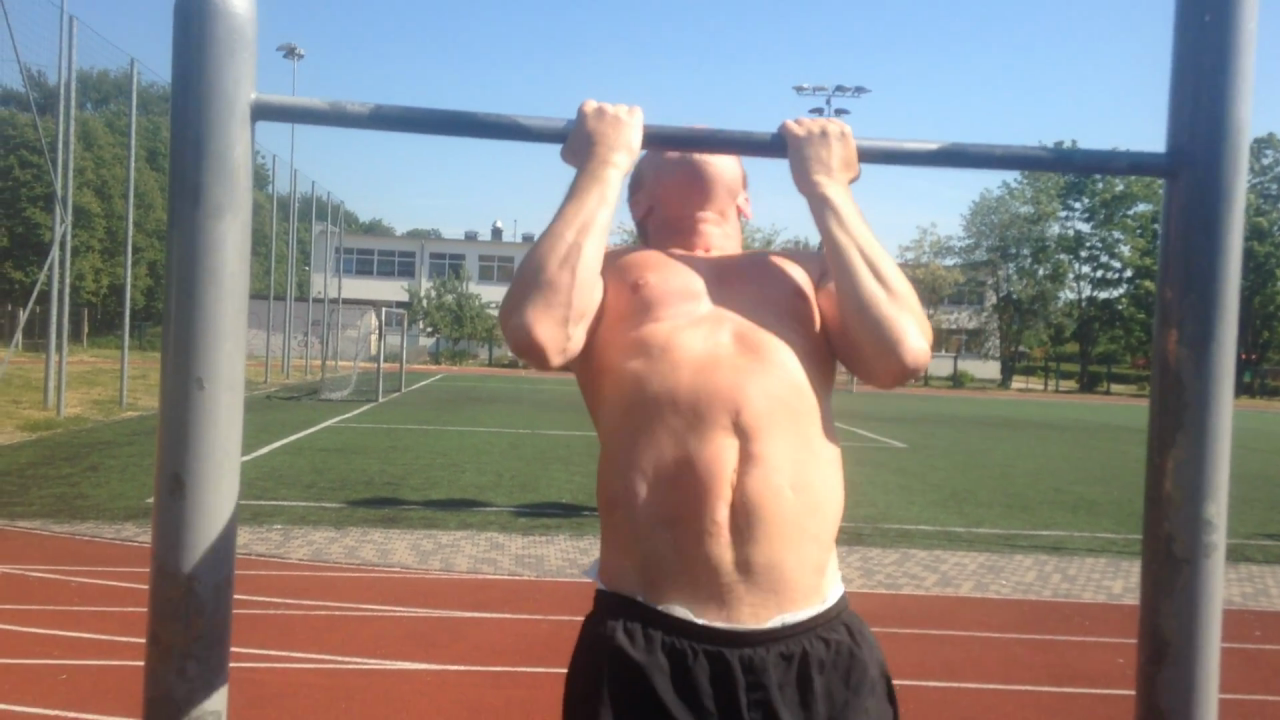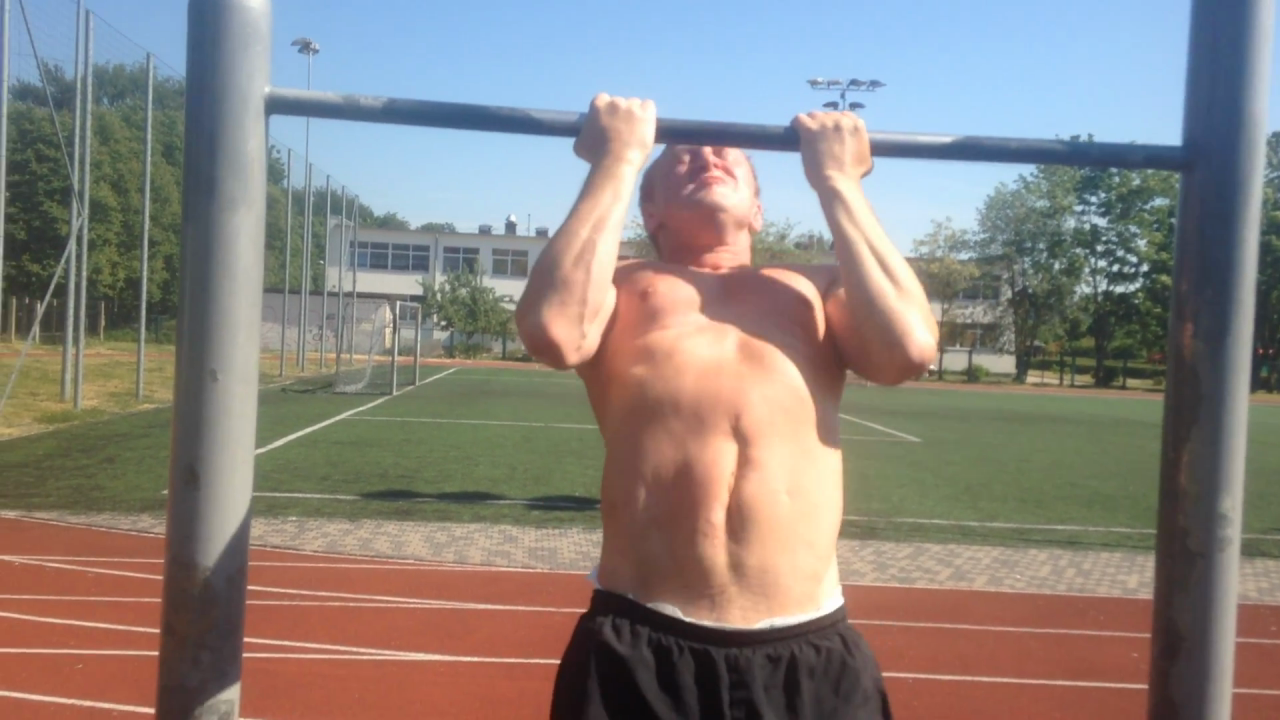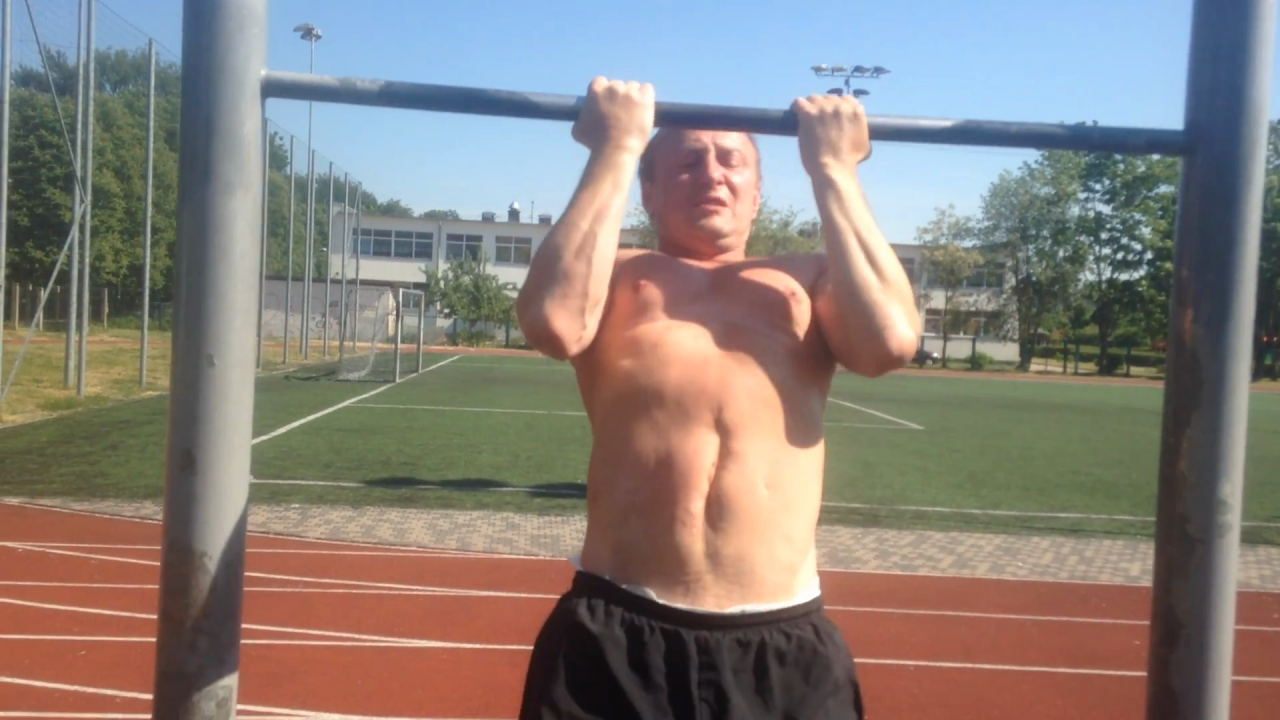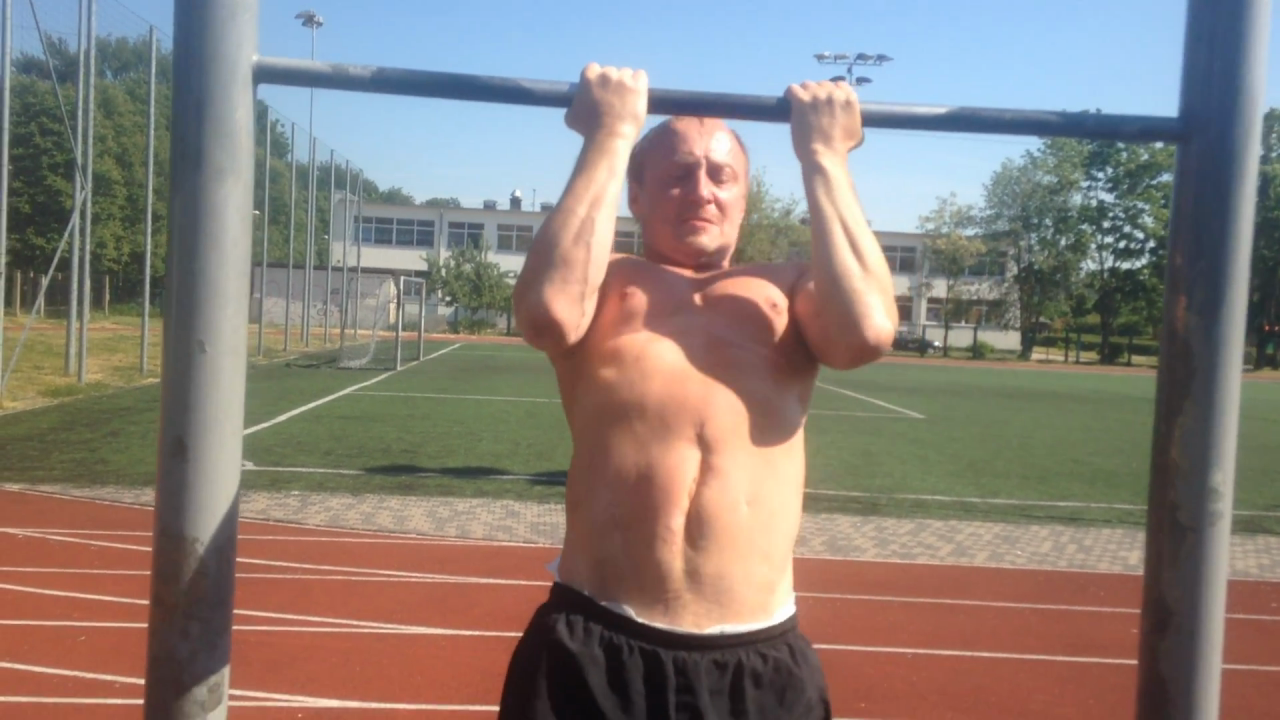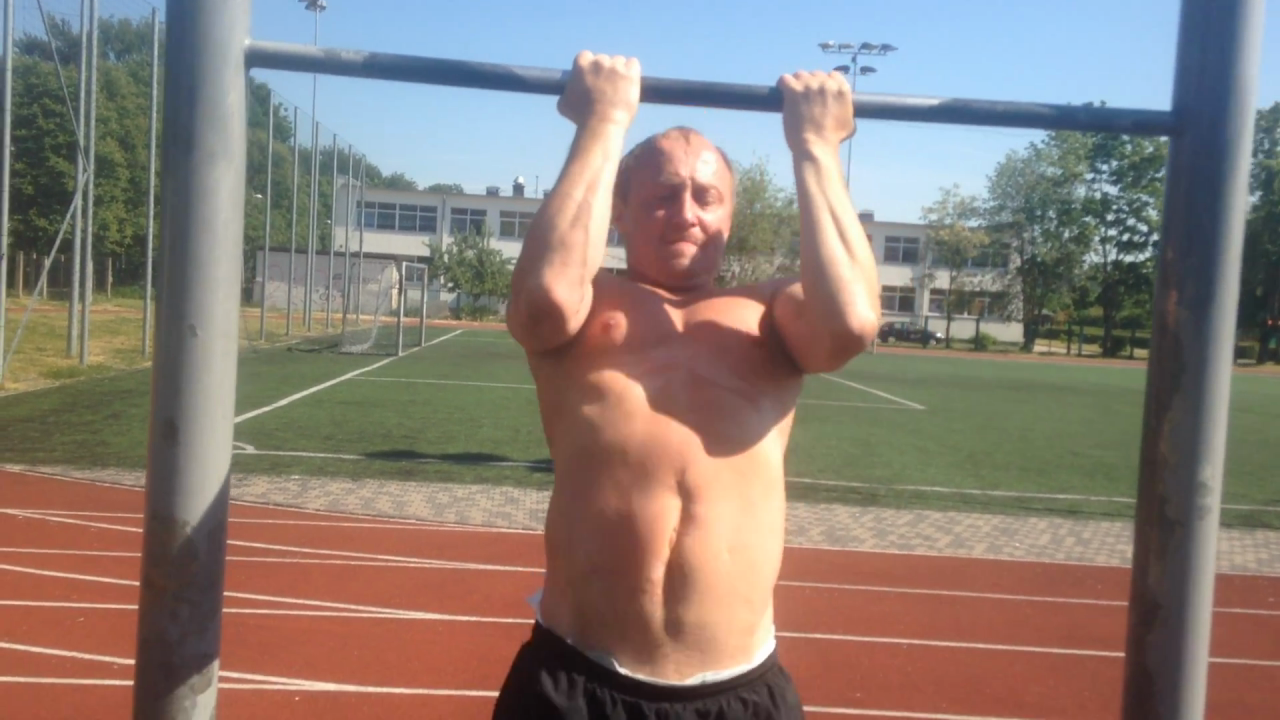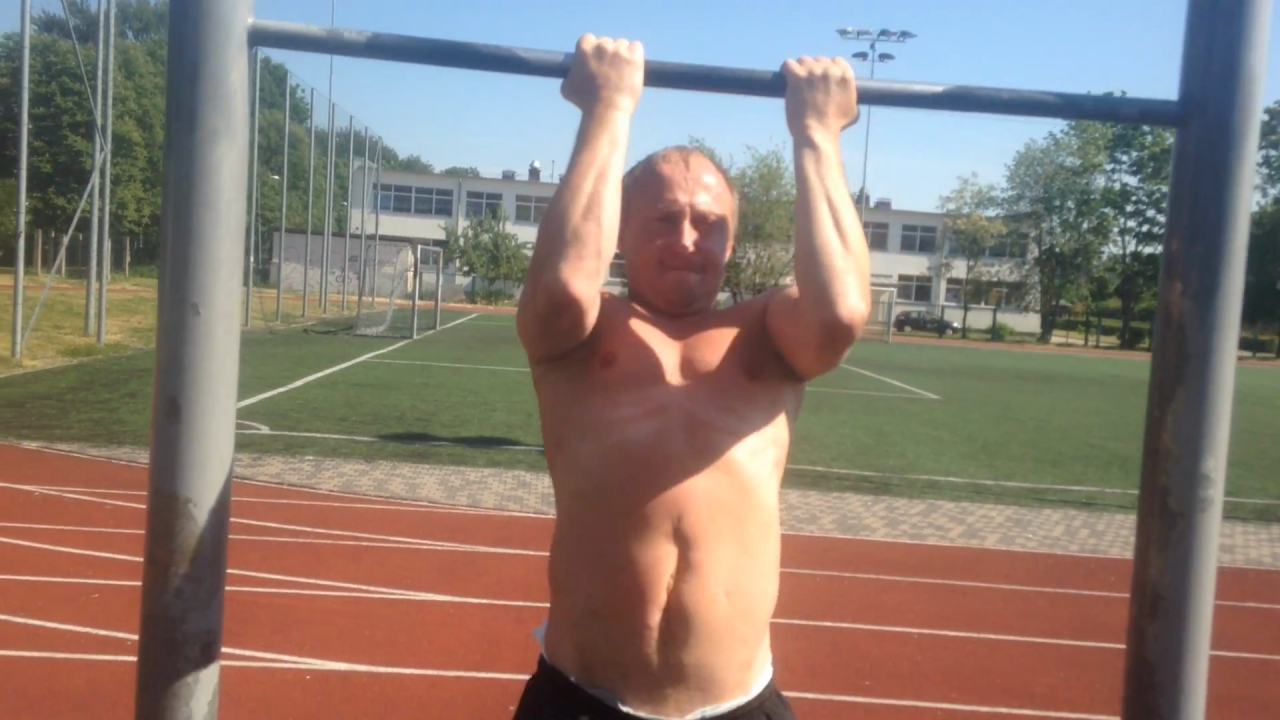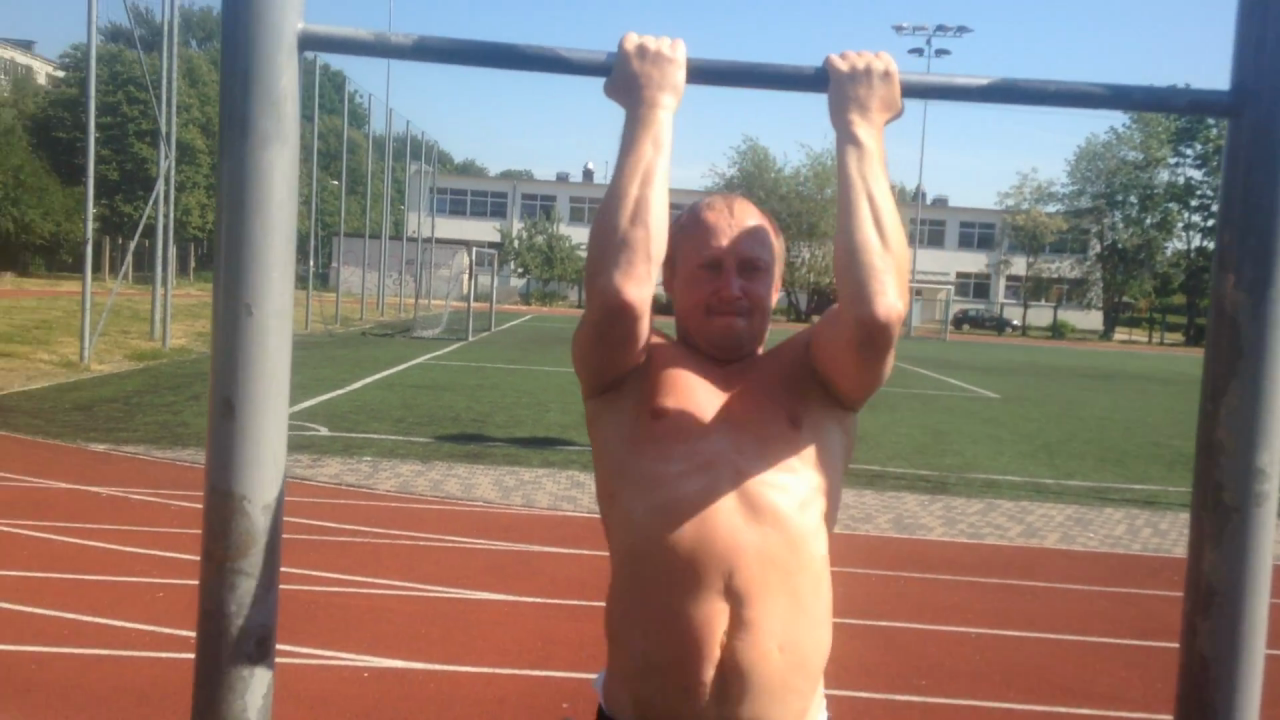
dt=0.2s
person 1, frame 1
left shoulder: (808, 273)
right shoulder: (607, 272)
left elbow: (904, 352)
right elbow: (537, 331)
left wrist: (826, 182)
right wrist: (604, 161)
person 1, frame 2
left shoulder: (816, 286)
right shoulder: (621, 286)
left elbow: (910, 349)
right elbow: (553, 333)
left wrist: (837, 182)
right wrist: (617, 162)
person 1, frame 3
left shoulder: (806, 280)
right shoulder: (613, 275)
left elbow: (891, 340)
right elbow: (553, 322)
left wrist: (832, 167)
right wrist: (617, 147)
right hip: (614, 638)
person 1, frame 4
left shoulder: (787, 291)
right shoulder: (602, 283)
left elbow: (868, 330)
right elbow: (547, 311)
left wrist: (823, 153)
right wrist: (609, 135)
right hip: (593, 652)
person 1, frame 5
left shoulder: (766, 314)
right shoulder: (584, 309)
left elbow: (851, 322)
right elbow: (545, 296)
left wrist: (814, 146)
right wrist: (603, 123)
person 1, frame 6
left shoulder: (764, 336)
right shoulder: (580, 337)
left elbow: (843, 309)
right elbow: (564, 284)
left wrist: (816, 133)
right wrist: (610, 107)
person 1, frame 7
left shoulder: (814, 379)
right shoulder: (629, 376)
left elbow: (880, 308)
right elbow: (618, 292)
left wrist: (859, 128)
right wrist: (652, 108)
